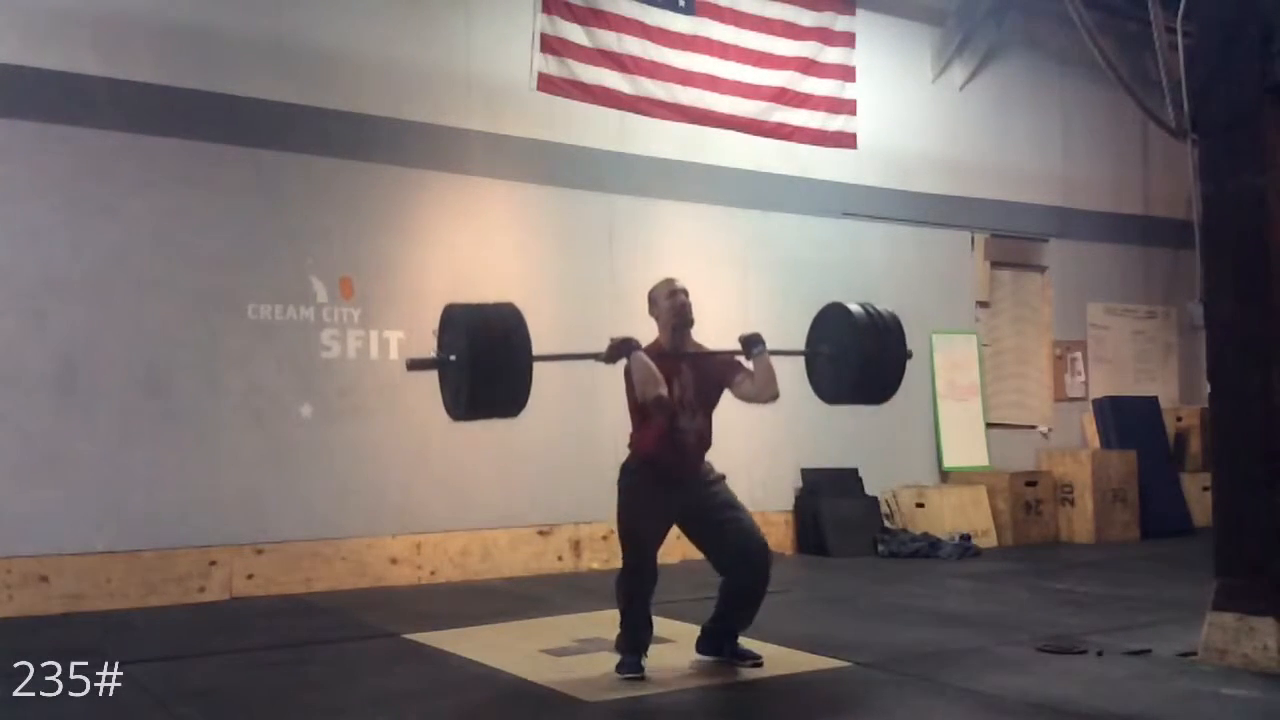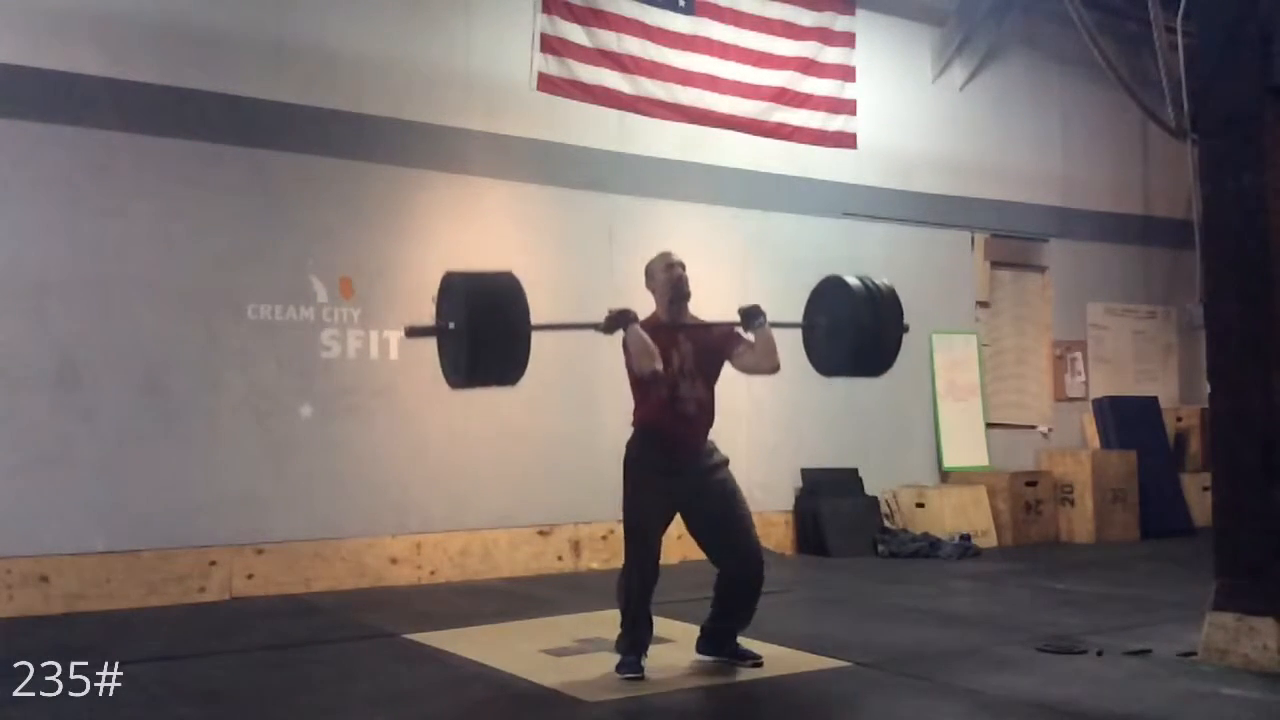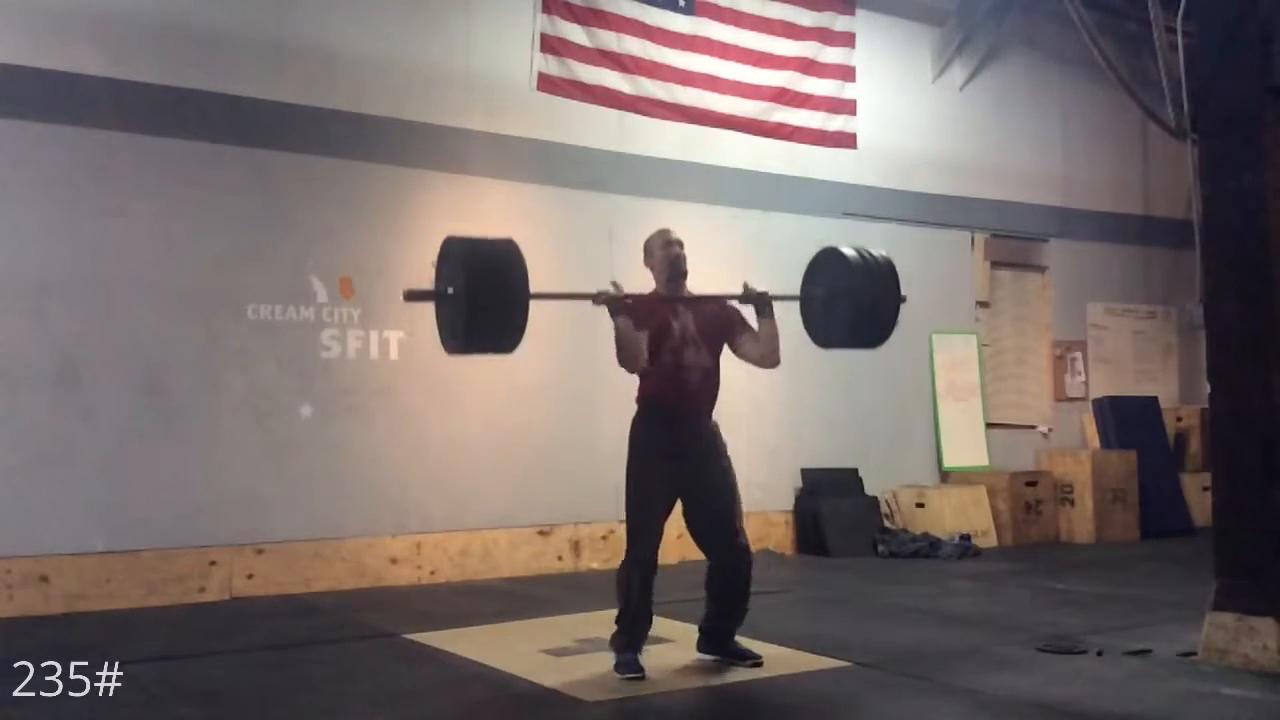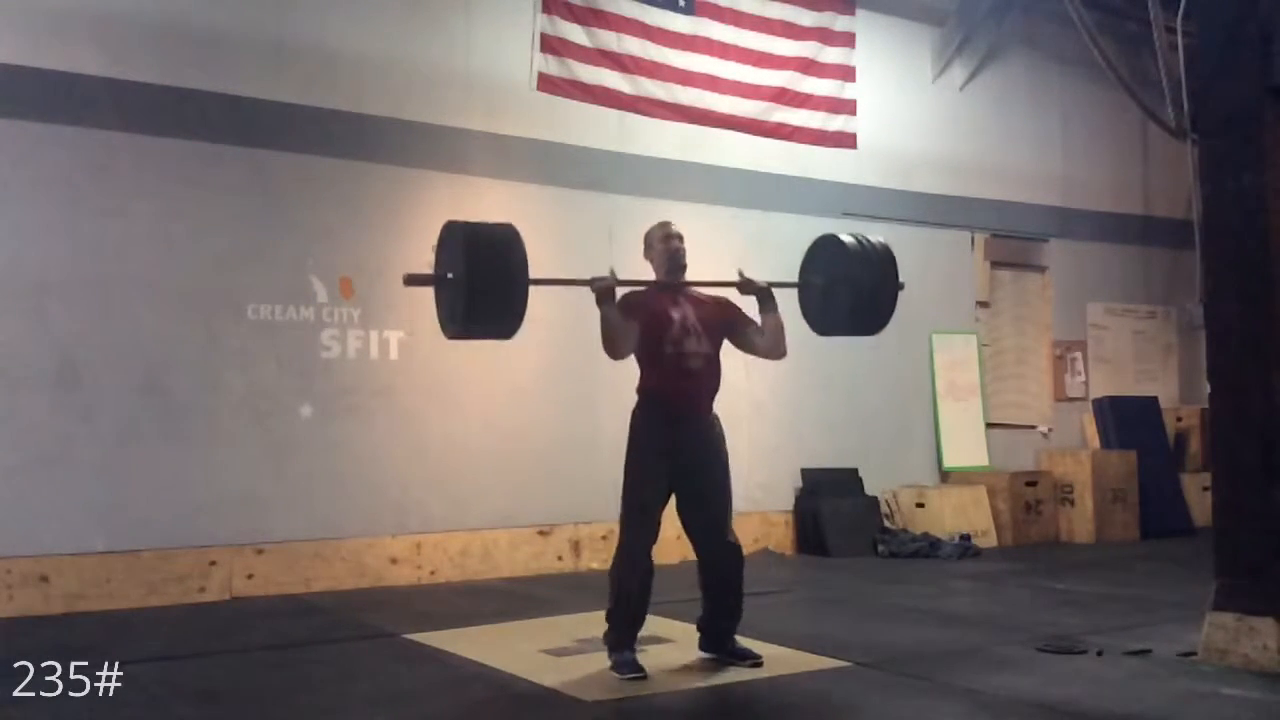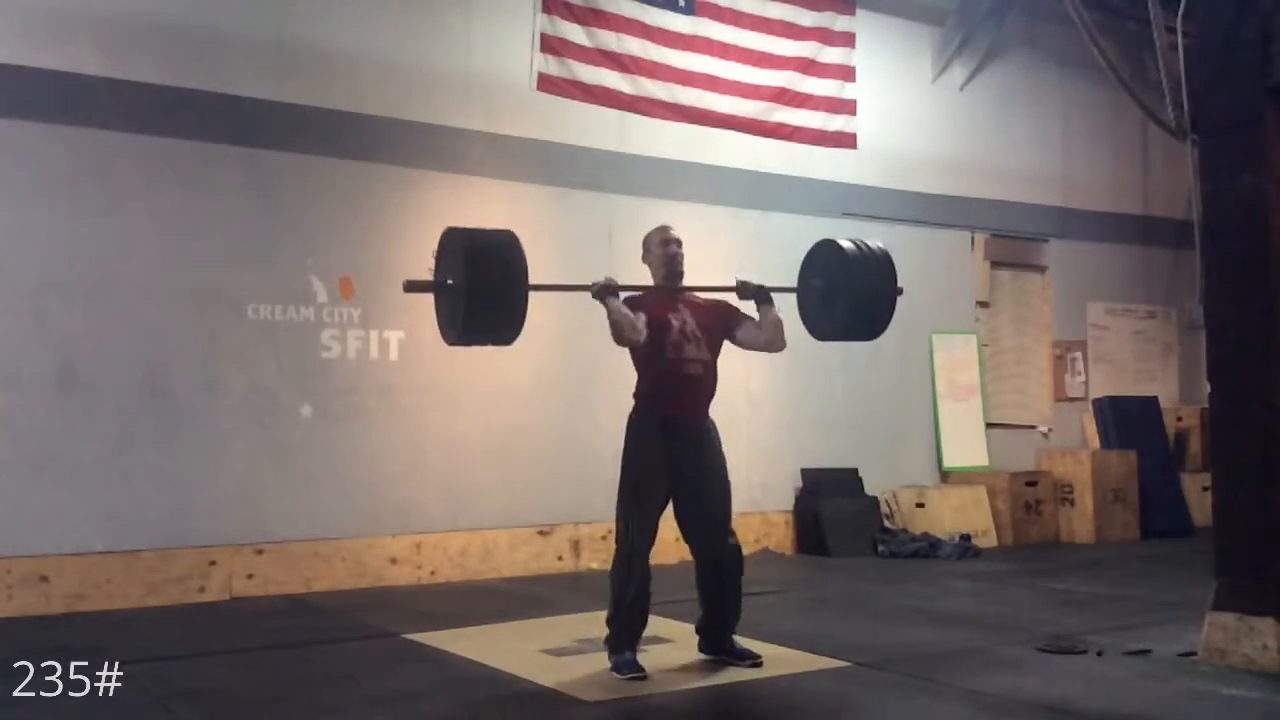
dt=0.1s
person 1, frame 1
left shoulder: (715, 361)
right shoulder: (646, 359)
left elbow: (766, 392)
right elbow: (656, 396)
left wrist: (757, 352)
right wrist: (632, 352)
left hip: (697, 475)
right hip: (647, 476)
left knee: (752, 552)
right knee: (640, 560)
left ankle: (720, 639)
right ankle: (632, 649)
person 1, frame 2
left shoulder: (714, 333)
right shoulder: (643, 331)
left elbow: (767, 363)
right elbow: (650, 371)
left wrist: (757, 325)
right wrist: (627, 327)
left hip: (701, 456)
right hip: (651, 455)
left knee: (743, 553)
right knee: (643, 555)
left ankle: (720, 638)
right ankle: (632, 648)
person 1, frame 3
left shoulder: (715, 310)
right shoulder: (641, 308)
left elbow: (768, 356)
right elbow: (634, 361)
left wrist: (763, 308)
right wrist: (617, 311)
left hip: (704, 437)
right hip: (656, 435)
left knee: (730, 546)
right knee: (643, 546)
left ankle: (718, 636)
right ankle: (628, 644)
person 1, frame 4
left shoulder: (714, 306)
right shoulder: (638, 301)
left elbow: (774, 347)
right elbow: (617, 348)
left wrist: (765, 299)
right wrist: (606, 299)
left hip: (703, 425)
right hip: (656, 423)
left knee: (718, 540)
right knee: (638, 538)
left ankle: (719, 637)
right ankle: (621, 644)
person 1, frame 5
left shoulder: (713, 310)
right shoulder: (638, 305)
left elbow: (772, 340)
right elbow: (629, 337)
left wrist: (762, 299)
right wrist: (607, 299)
left hip: (698, 432)
right hip: (652, 430)
left knee: (718, 543)
right knee: (635, 543)
left ankle: (717, 637)
right ankle: (622, 646)
